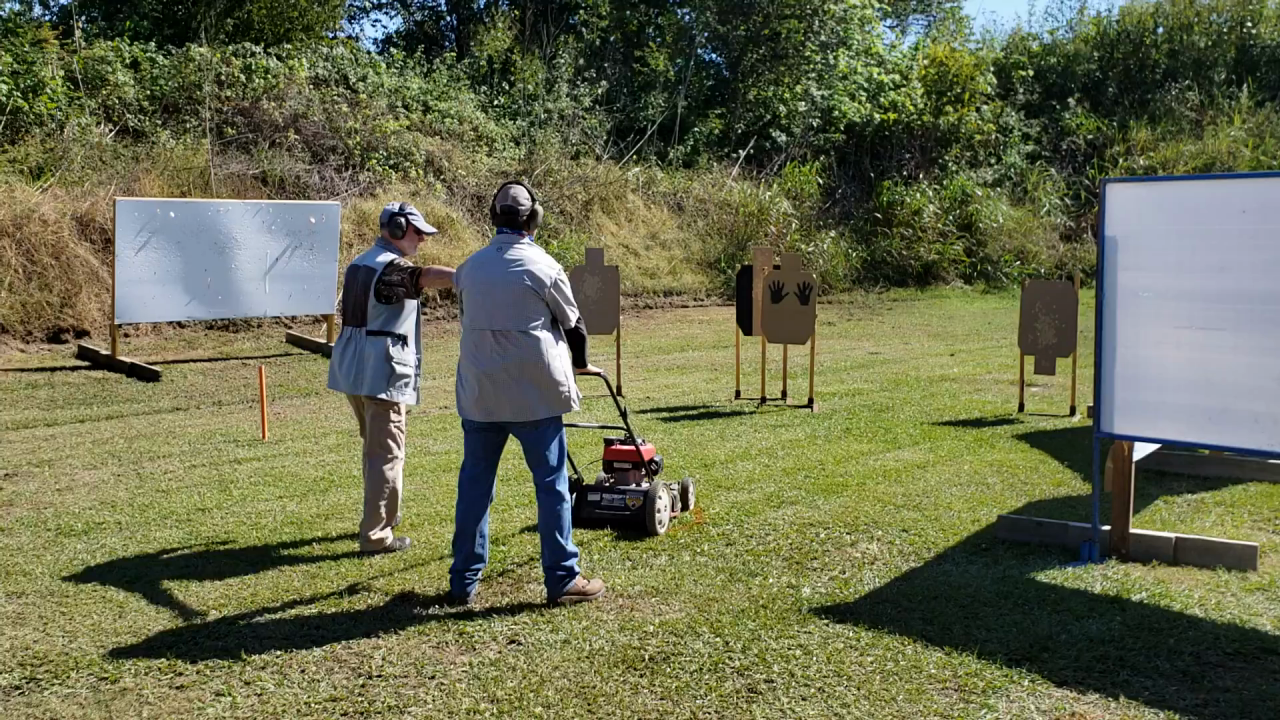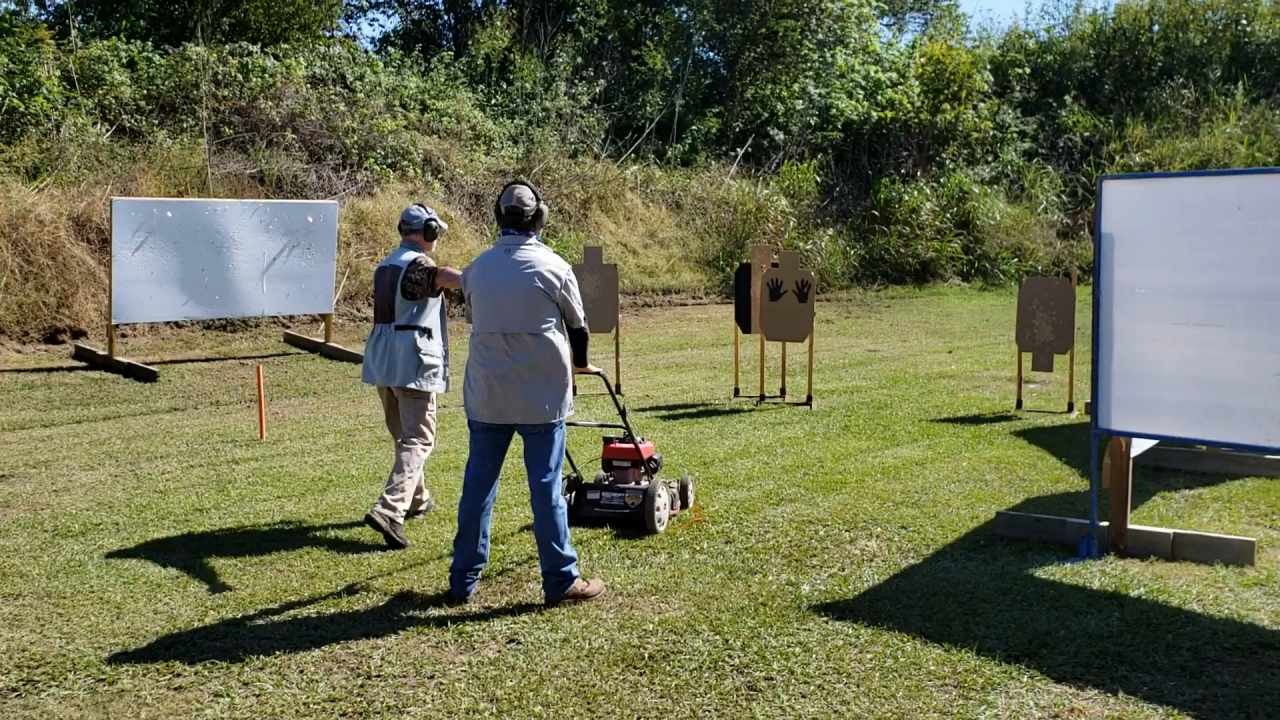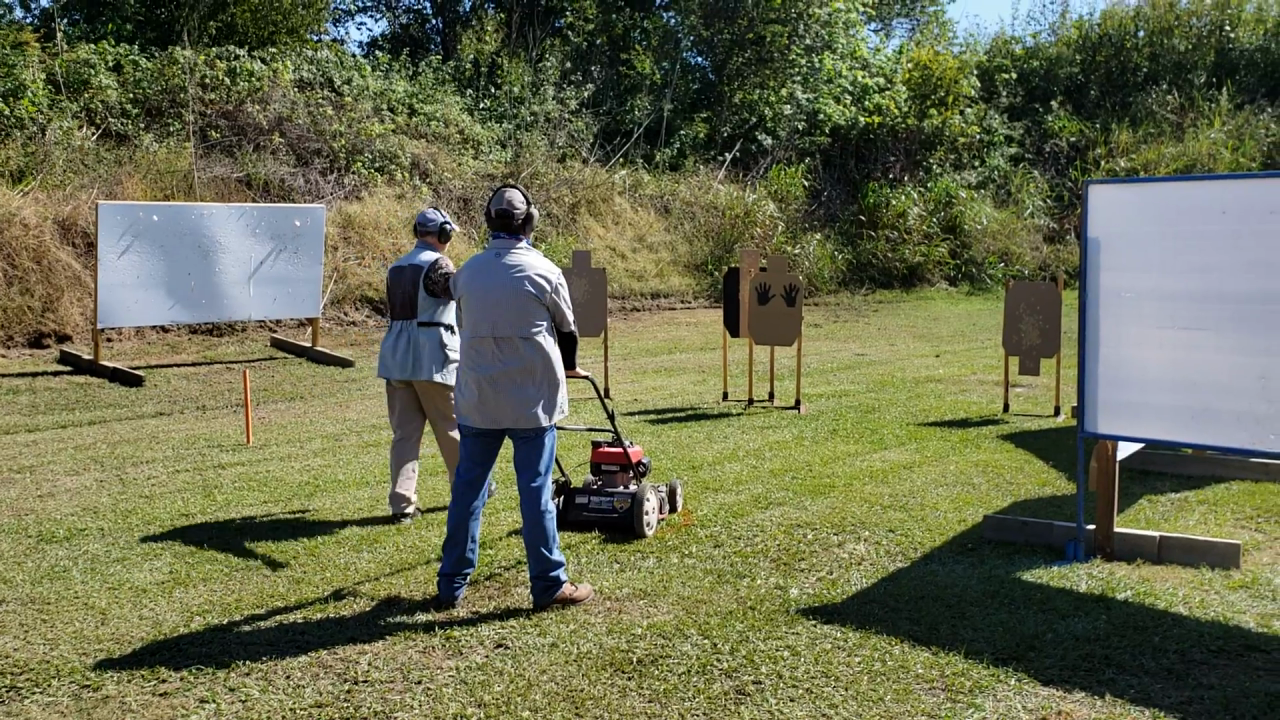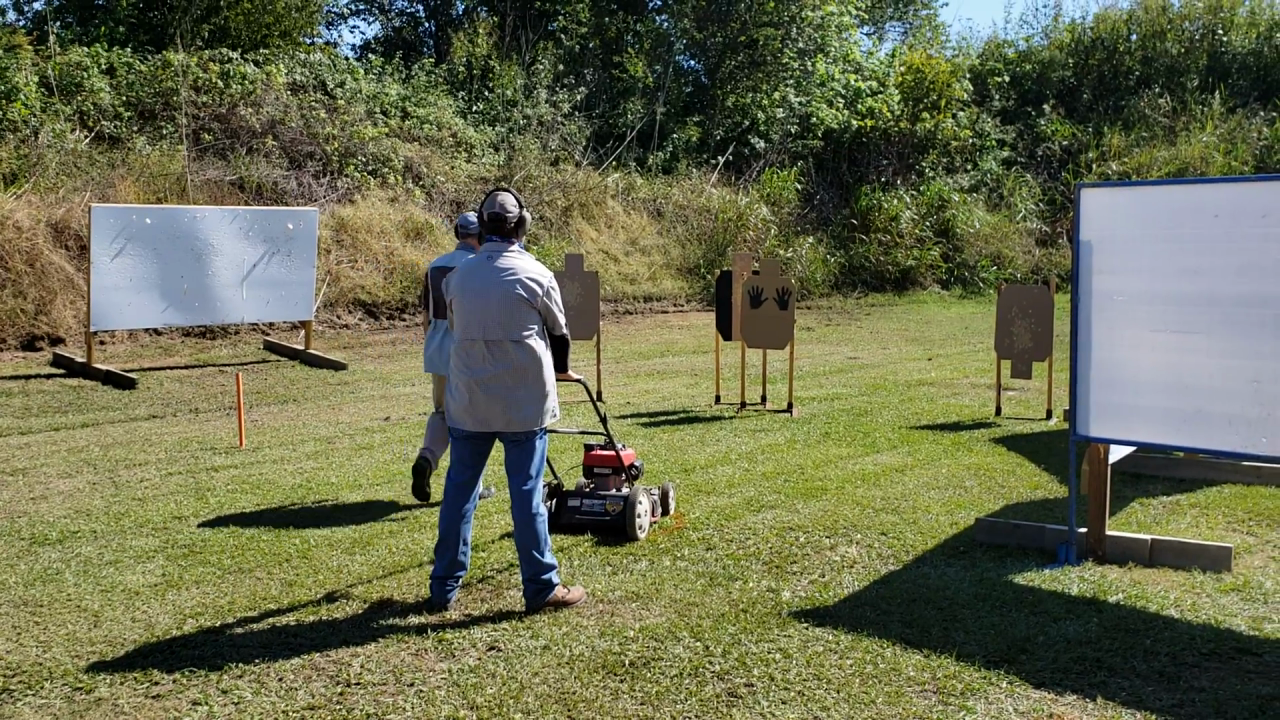
dt=0.4s
person 1, frame 1
left shoulder: (469, 267)
right shoulder: (543, 266)
right elbow: (571, 323)
right wrist: (580, 363)
left hip: (479, 393)
right hip: (535, 394)
left knee: (474, 483)
right knee: (551, 484)
left ankle: (463, 581)
right ankle: (562, 577)
person 1, frame 2
left shoulder: (476, 268)
right shoulder: (553, 267)
right elbow: (576, 324)
right wrist: (581, 364)
left hip: (487, 394)
right hip: (541, 395)
left knee: (478, 484)
right knee: (546, 486)
left ankle: (463, 580)
right ankle: (561, 581)
person 1, frame 3
left shoulder: (466, 272)
right shoulder: (543, 271)
right elbow: (566, 328)
right wrist: (570, 367)
left hip: (478, 397)
right hip: (532, 399)
left knee: (467, 488)
right knee: (535, 491)
left ankle: (451, 584)
right ankle: (549, 585)
person 1, frame 4
left shoulder: (458, 275)
right shoulder: (535, 275)
right elbow: (558, 332)
right wrist: (561, 370)
left hip: (468, 401)
right hip: (523, 402)
left knee: (458, 491)
right knee: (526, 494)
left ankle: (443, 587)
right ankle: (542, 588)
person 2, frame 1
left shoulder: (358, 264)
right shoulder: (392, 267)
right elbow: (430, 276)
left hip: (352, 367)
right hip: (382, 371)
left knee: (376, 446)
right knee: (385, 453)
left ankle: (381, 514)
right ankle: (375, 536)
person 2, frame 2
left shoulder: (385, 265)
right shoulder: (418, 264)
right elbow: (447, 277)
left hip: (383, 361)
right hip: (413, 364)
left knee: (404, 436)
right knee: (419, 439)
left ankle: (417, 501)
right ankle: (390, 508)
person 2, frame 3
left shoulder: (397, 268)
right shoulder: (438, 264)
left hip: (397, 358)
right hip: (433, 360)
left knee: (405, 434)
right knee: (450, 426)
left ankle: (402, 505)
person 2, frame 4
left shoulder: (436, 266)
left elbow: (428, 314)
left wrist: (429, 351)
left hip: (440, 352)
left knee: (443, 414)
left ankle: (427, 459)
